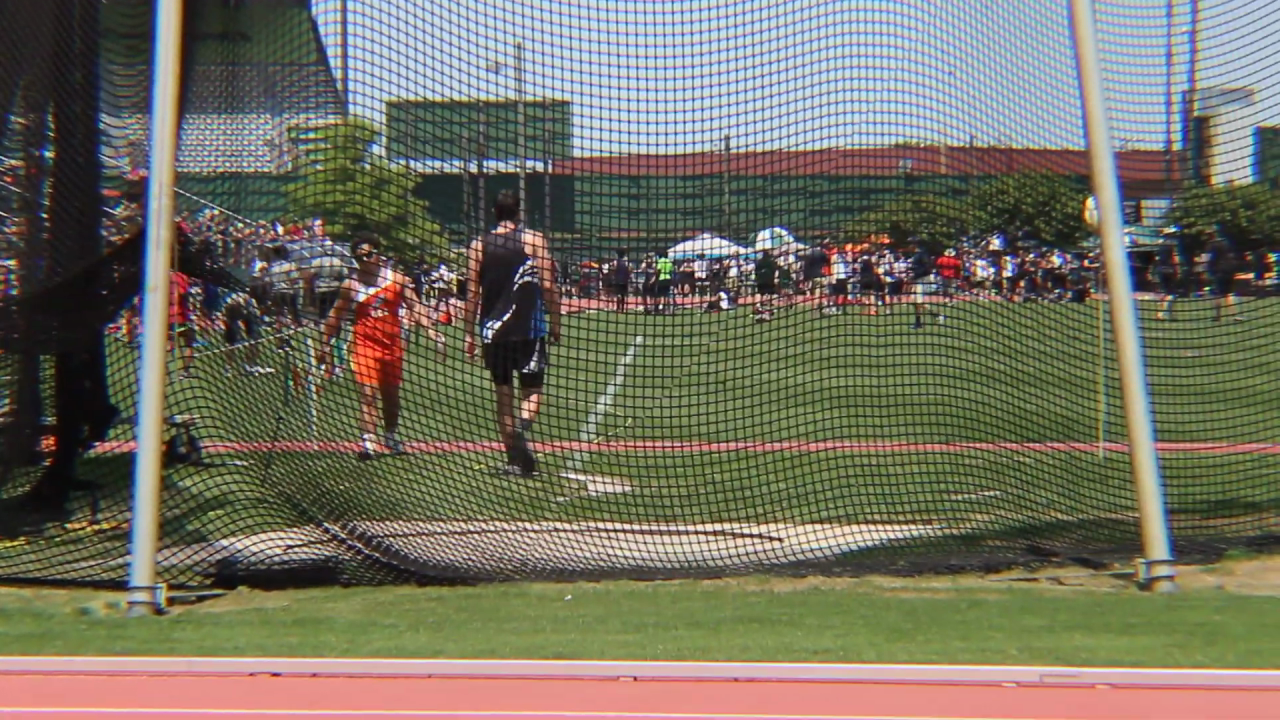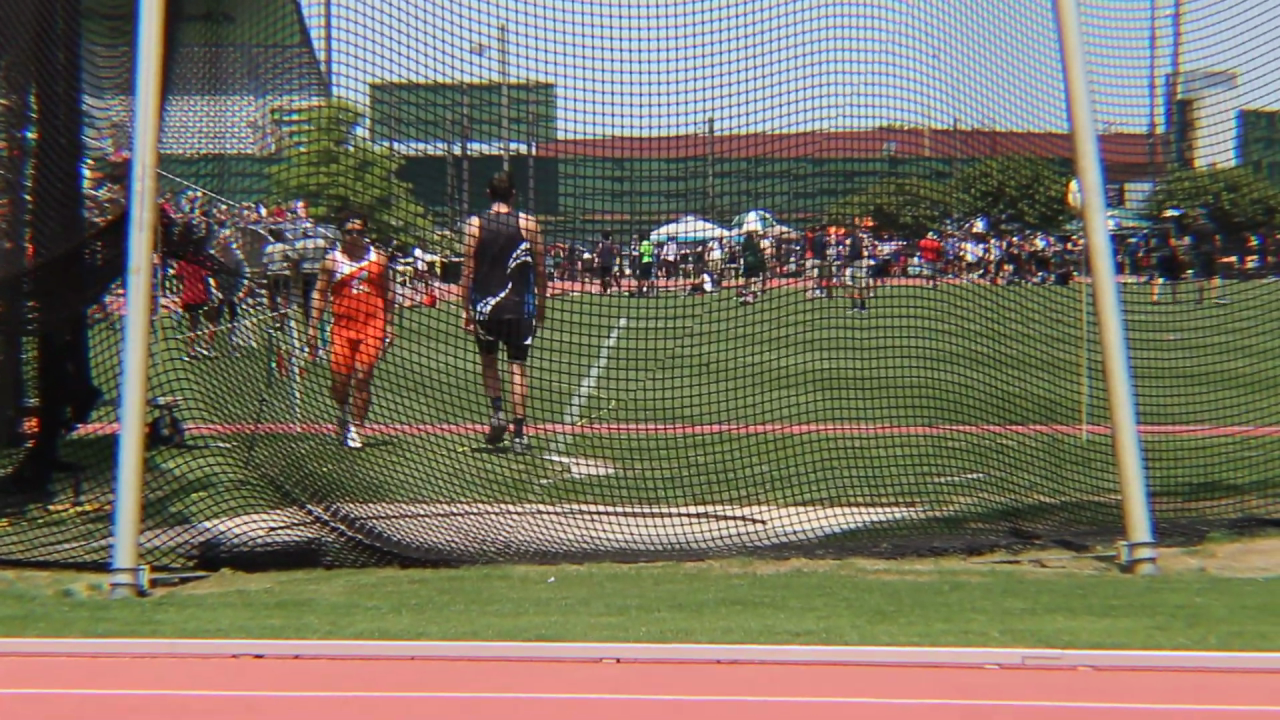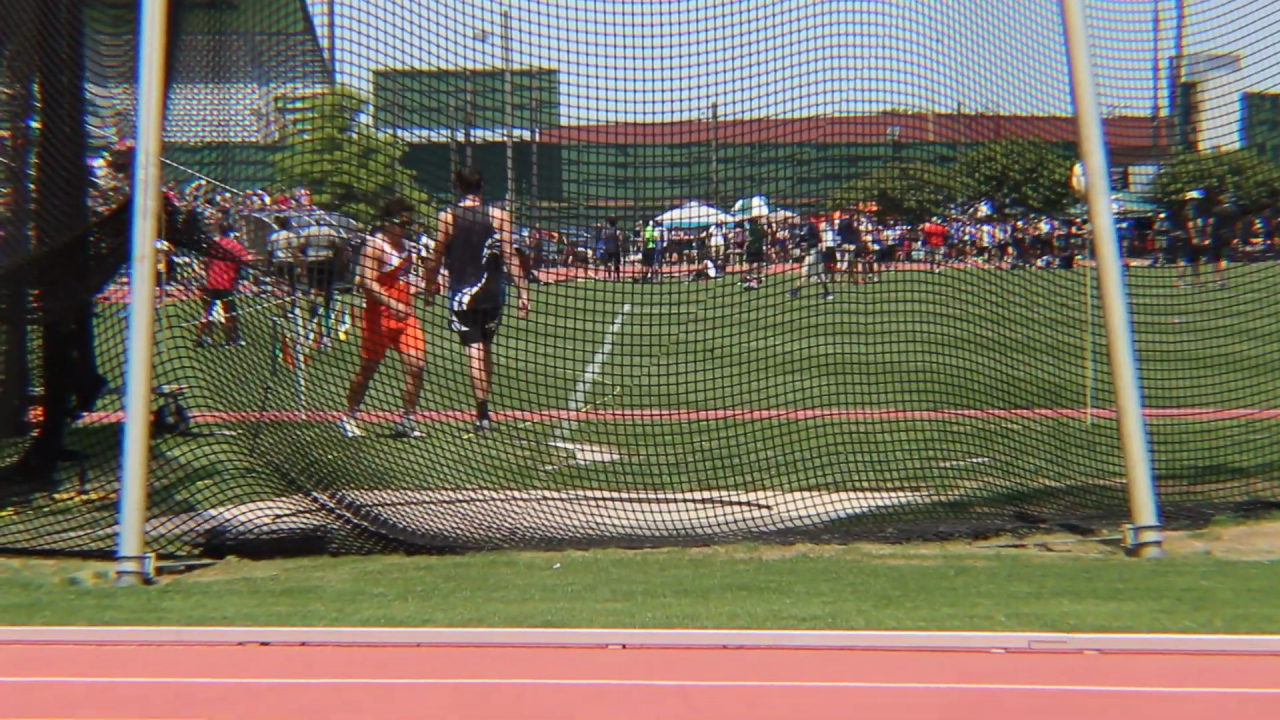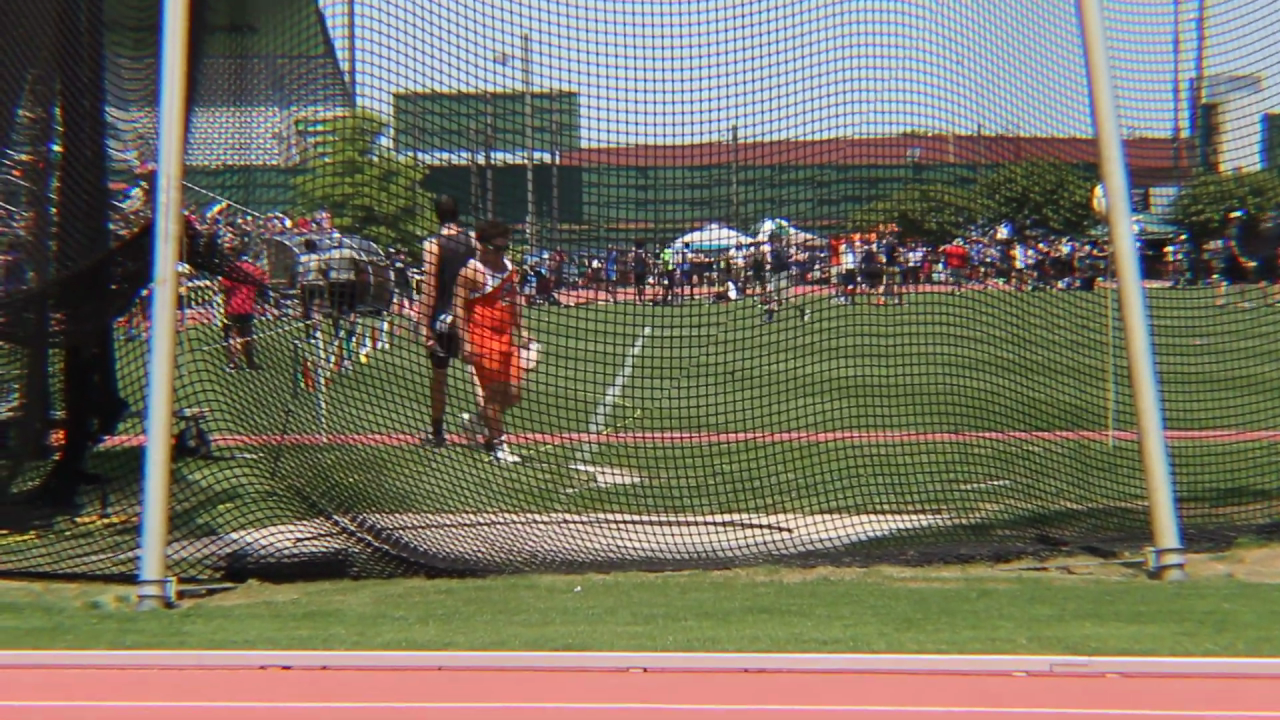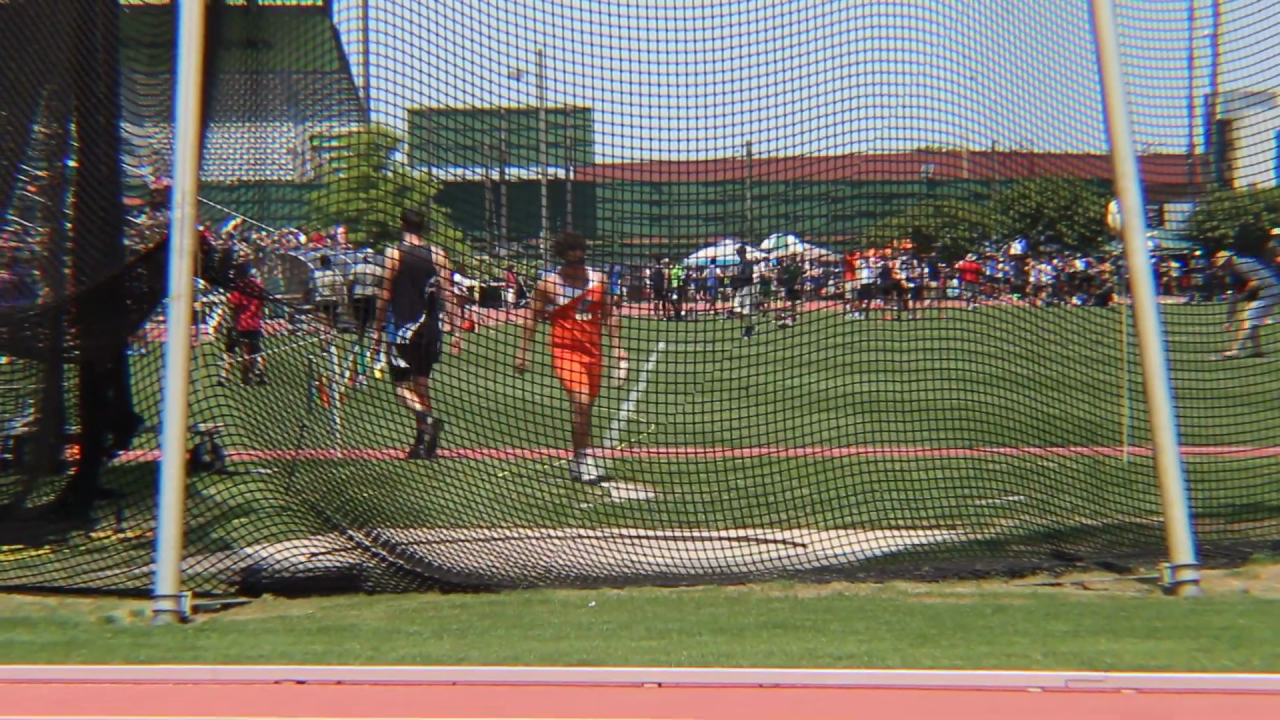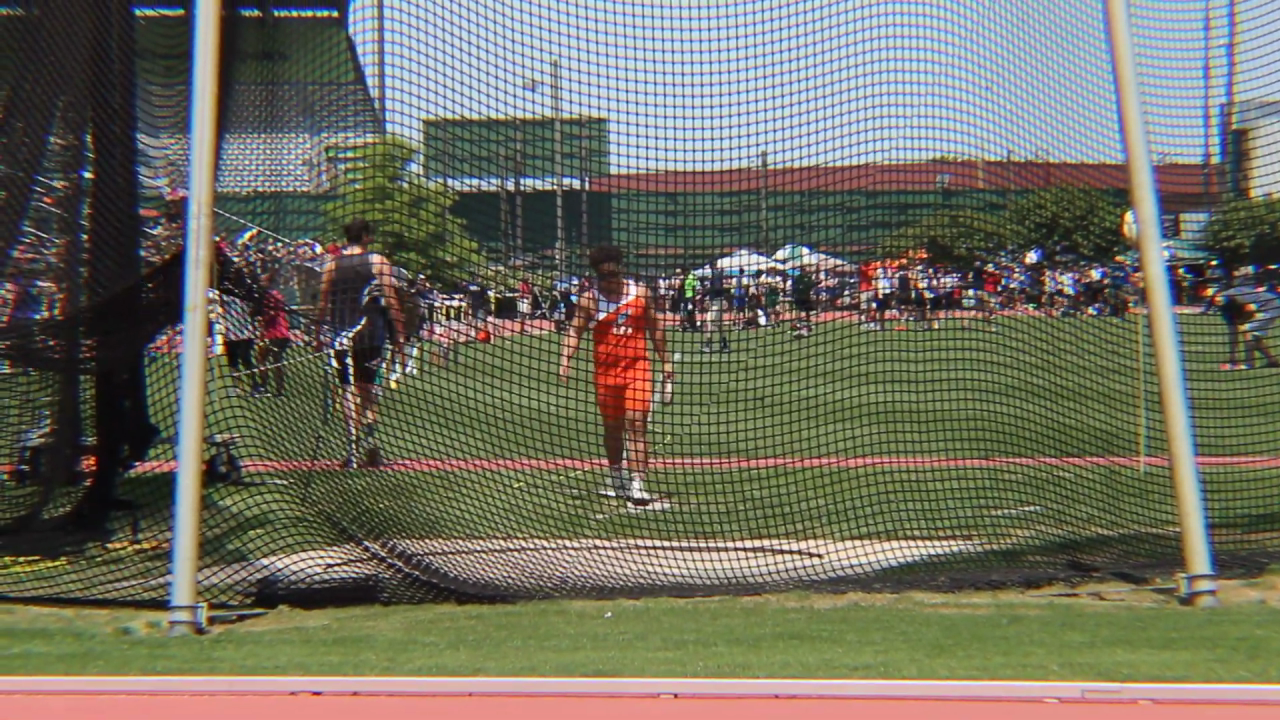
dt=0.7s
person 1, frame 1
left shoulder: (479, 244)
right shoulder: (534, 239)
left elbow: (473, 293)
right elbow: (548, 286)
left wrist: (469, 334)
right wrist: (556, 321)
left hip: (493, 330)
right hip: (528, 328)
left knee: (503, 391)
right knee: (532, 389)
left ankle: (513, 459)
right ankle: (522, 427)
person 1, frame 2
left shoulder: (475, 224)
right shoulder: (528, 223)
left elbow: (468, 271)
right elbow: (540, 269)
left wrist: (467, 309)
right wrist: (541, 304)
left hip: (485, 307)
right hip: (520, 307)
left knee: (489, 361)
right knee: (518, 367)
left ankle: (497, 413)
right ankle: (519, 435)
person 1, frame 3
left shoulder: (447, 217)
right shoulder: (498, 215)
left elbow: (435, 260)
right elbow: (510, 257)
left wrist: (429, 290)
right wrist: (522, 293)
left hip: (462, 296)
right hip: (493, 294)
left knee: (474, 353)
right knee: (485, 350)
left ankle: (483, 414)
right ankle: (482, 408)
person 1, frame 4
left shoulder: (432, 245)
right shoulder: (476, 241)
left elbow: (428, 288)
left wrist: (426, 325)
left hip: (443, 321)
left knee: (438, 375)
left ankle: (437, 434)
person 1, frame 5
left shoulder: (394, 254)
right shoulder: (438, 254)
left elbow: (385, 296)
right elbow: (448, 296)
left wrist: (379, 328)
right wrist: (454, 330)
left hip: (401, 331)
right hip: (429, 331)
left knee: (403, 386)
right knee: (422, 383)
left ankle: (428, 420)
right ankle: (423, 444)
person 1, frame 6
left shoulder: (332, 265)
right shoulder: (379, 261)
left elbow: (323, 305)
right elbow: (391, 301)
right wrist: (398, 333)
left hip: (342, 338)
right hip: (372, 337)
left knee: (349, 392)
right knee: (366, 388)
left ankle: (353, 450)
right ankle: (369, 437)
person 2, frame 1
left shoulder: (397, 278)
right shoulder: (350, 284)
left elbow: (414, 306)
right elbow: (336, 315)
left wrist: (431, 331)
right wrist: (325, 343)
left hip: (392, 345)
right hip: (364, 346)
left knee: (391, 395)
right knee: (367, 395)
left ankle: (390, 435)
right ankle: (369, 444)
person 2, frame 2
left shoulder: (379, 258)
right shoulder: (331, 260)
left elbow: (388, 292)
right elbow: (319, 294)
left wrist: (387, 326)
right wrist: (313, 326)
left hip: (372, 327)
right hip: (342, 327)
left knee: (361, 378)
right knee: (339, 381)
left ankle: (355, 430)
right ankle: (344, 412)
person 2, frame 3
left shoulder: (405, 244)
right shoulder: (374, 246)
right elbow: (366, 281)
right wrist: (392, 303)
left hip: (406, 316)
right hip: (380, 316)
left knee: (417, 366)
right knee: (368, 368)
left ankle: (405, 419)
right ankle: (349, 416)
person 2, frame 4
left shoulder: (508, 267)
right shoulder: (471, 271)
right elbow: (459, 307)
left wrist: (521, 332)
right wrist: (465, 342)
left hip: (506, 338)
right hip: (483, 339)
left knee: (513, 393)
right knee: (495, 392)
left ankle: (485, 430)
right ankle: (497, 445)
person 2, frame 5
left shoulder: (599, 280)
right shoulder: (548, 284)
left elbow: (609, 316)
right elbow: (532, 319)
left wrist: (617, 347)
right wrist: (522, 352)
left hip: (593, 354)
right hip: (566, 353)
left knee: (584, 409)
right knee: (580, 406)
left ankle: (577, 462)
right ankle: (587, 461)
person 2, frame 6
left shoulder: (641, 292)
right shoulder: (589, 299)
left elbow: (655, 328)
right elbow: (575, 331)
left wrist: (666, 362)
right wrist: (564, 360)
left hip: (638, 368)
right hip: (605, 371)
left knee: (636, 425)
right knee: (612, 428)
left ankle: (637, 484)
right ankle: (617, 475)
